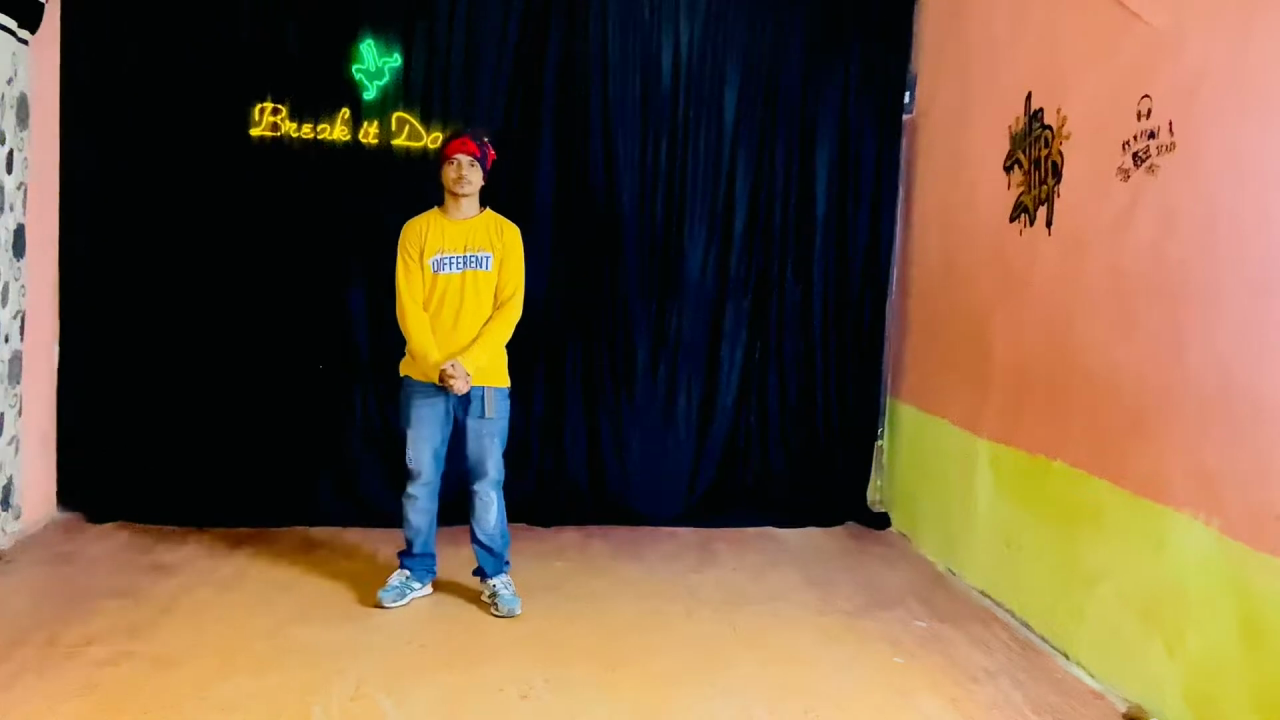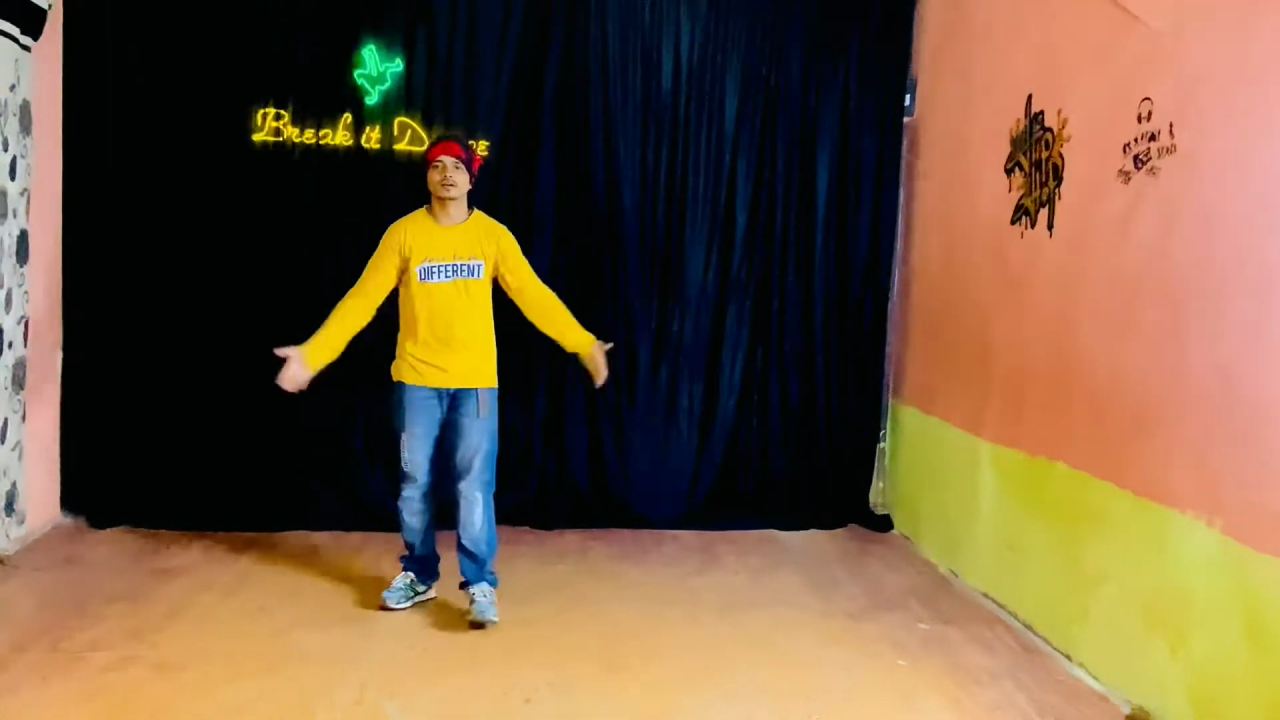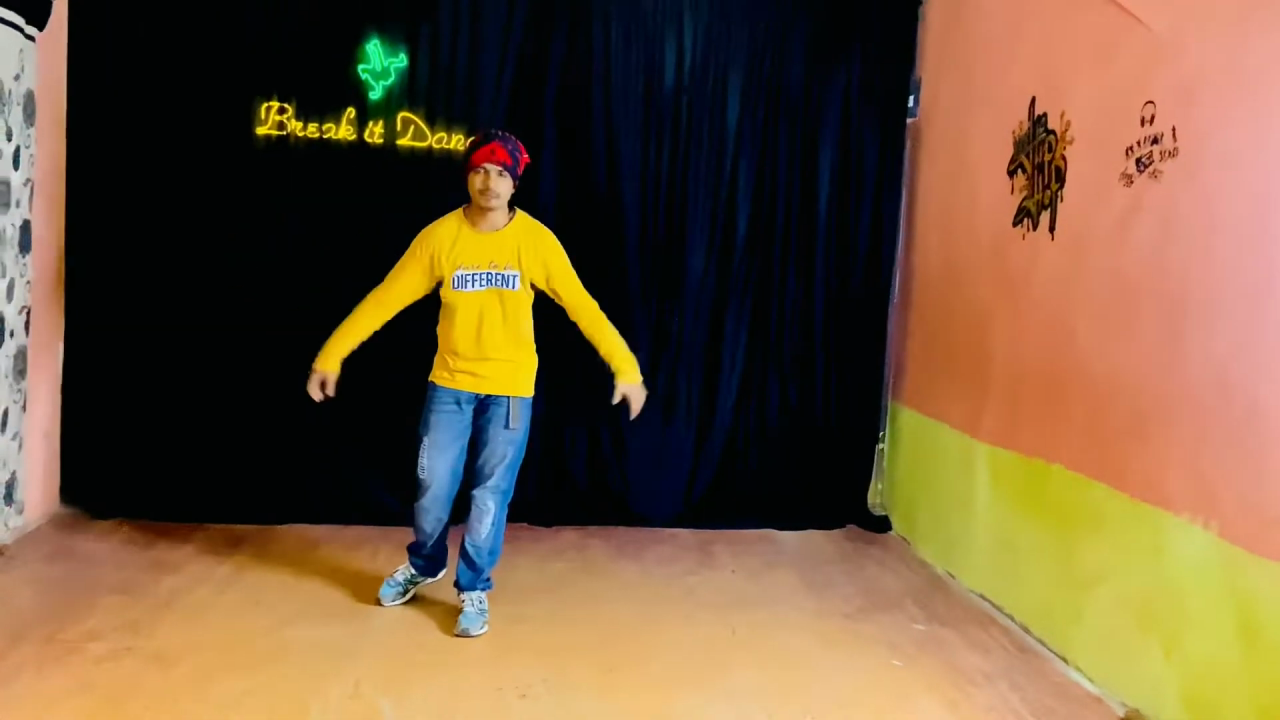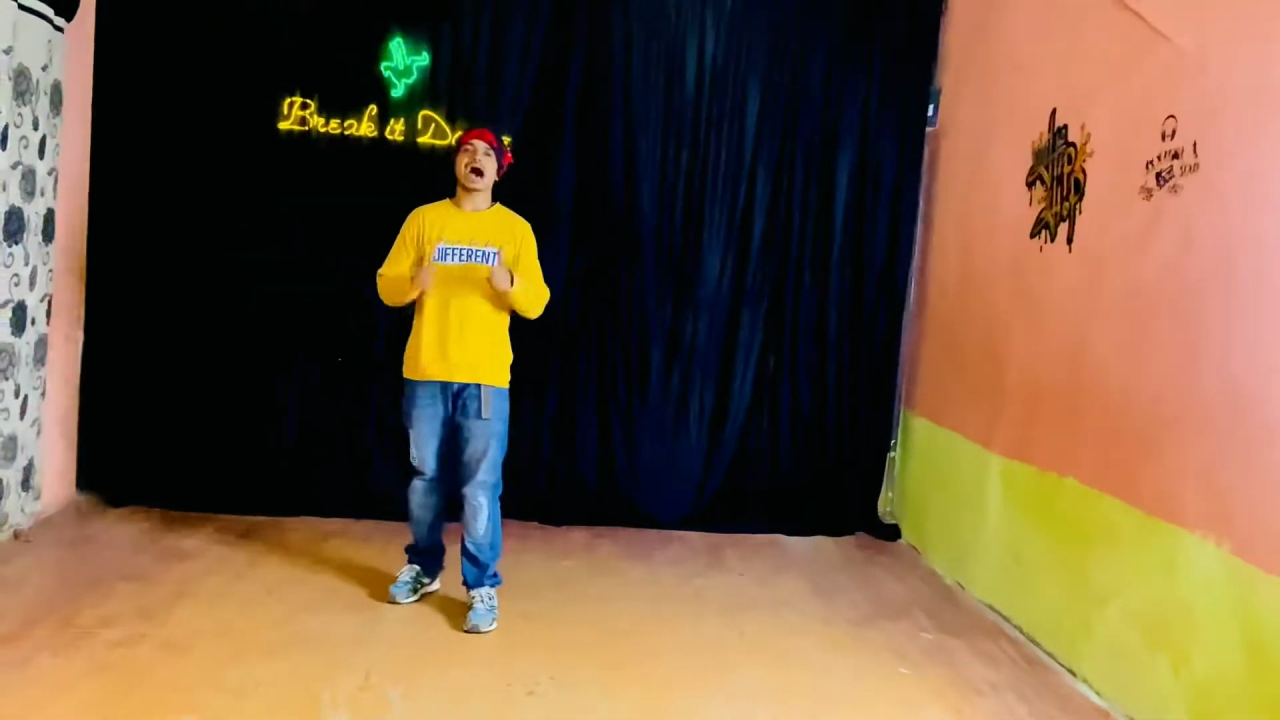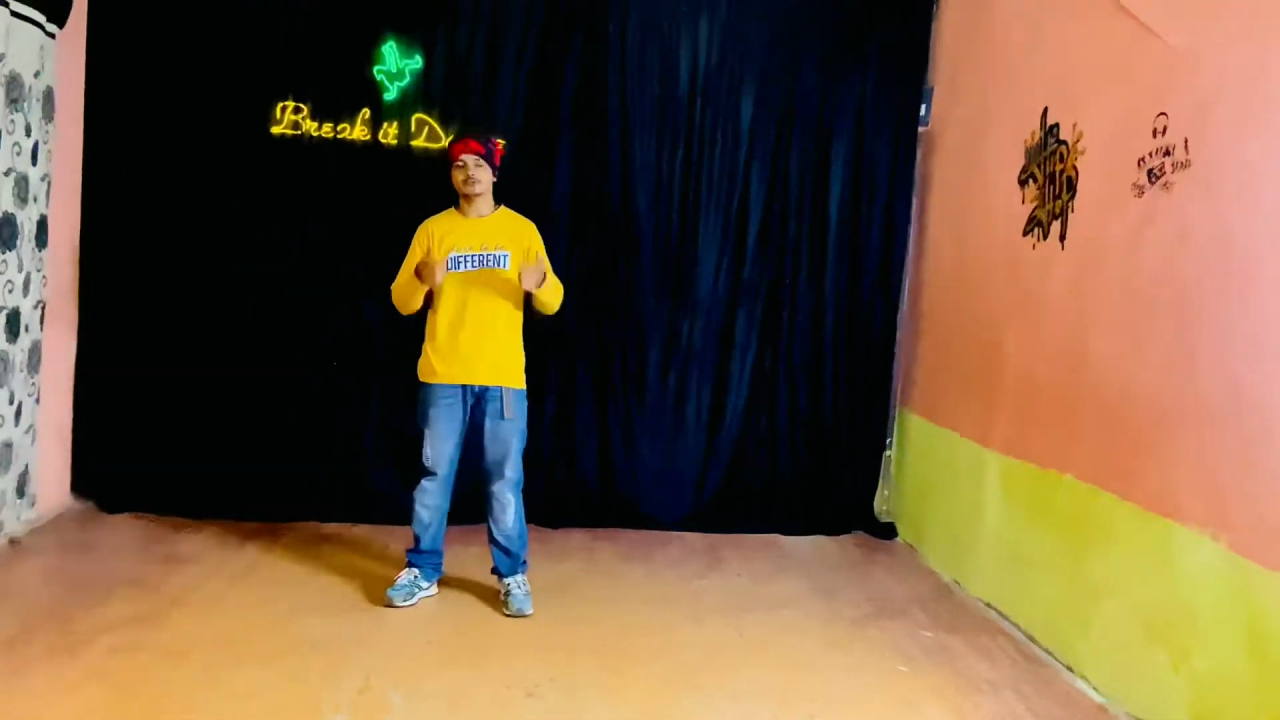
dt=1s
person 1, frame 1
left shoulder: (504, 233)
right shoulder: (417, 231)
left elbow: (509, 308)
right elbow: (409, 308)
left wrist: (468, 363)
right wrist: (438, 367)
left hip: (486, 377)
right hip: (424, 376)
left knee: (487, 477)
right knee: (421, 476)
left ankle: (494, 576)
right ankle: (416, 571)
person 1, frame 2
left shoulder: (494, 234)
right shoulder: (403, 233)
left elbow: (533, 294)
right elbow: (363, 298)
left wrist: (583, 344)
right wrist: (313, 353)
left hip: (475, 381)
right hip: (417, 380)
left knee: (474, 481)
right knee: (415, 479)
left ankle: (479, 583)
right ankle: (419, 574)
person 1, frame 3
left shoulder: (536, 239)
right shoulder: (439, 236)
left elbow: (580, 304)
right elbow: (387, 296)
left wrist: (625, 366)
right wrist: (332, 355)
left hip: (511, 388)
right hip: (450, 384)
left knee: (492, 493)
right knee: (434, 486)
left ankle: (475, 590)
right ankle: (423, 565)
person 1, frame 4
left shoulder: (515, 229)
right shoulder: (423, 219)
left elbow: (536, 302)
right elbow: (386, 284)
left wrist: (510, 283)
right wrist: (412, 285)
left hip: (485, 374)
right hip: (426, 369)
left knee: (481, 482)
right knee: (426, 475)
left ankle: (483, 587)
right ankle: (423, 566)
person 1, frame 5
left shoulder: (521, 229)
right shoulder: (433, 229)
left elbow: (552, 298)
right elbow: (402, 299)
left wrist: (539, 283)
right wrist: (421, 277)
left hip: (503, 377)
right hip: (443, 376)
left knee: (506, 478)
right knee: (435, 473)
left ankle: (512, 575)
right ankle: (422, 569)
